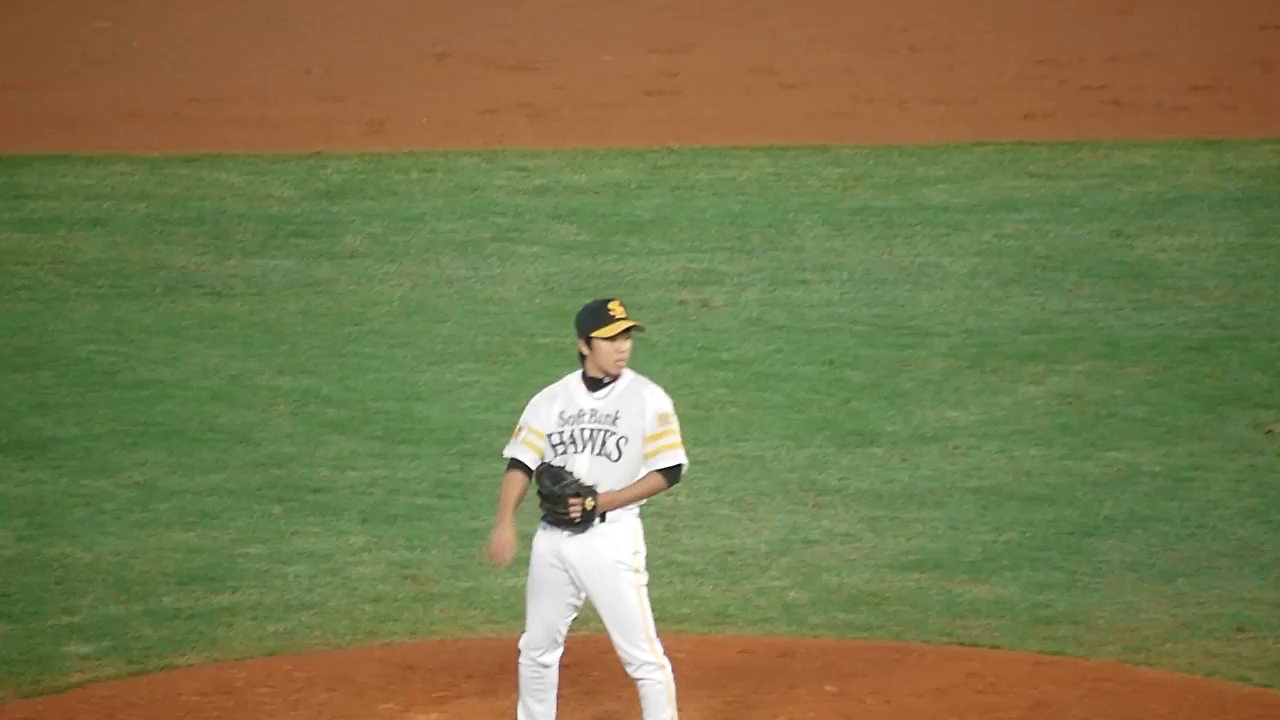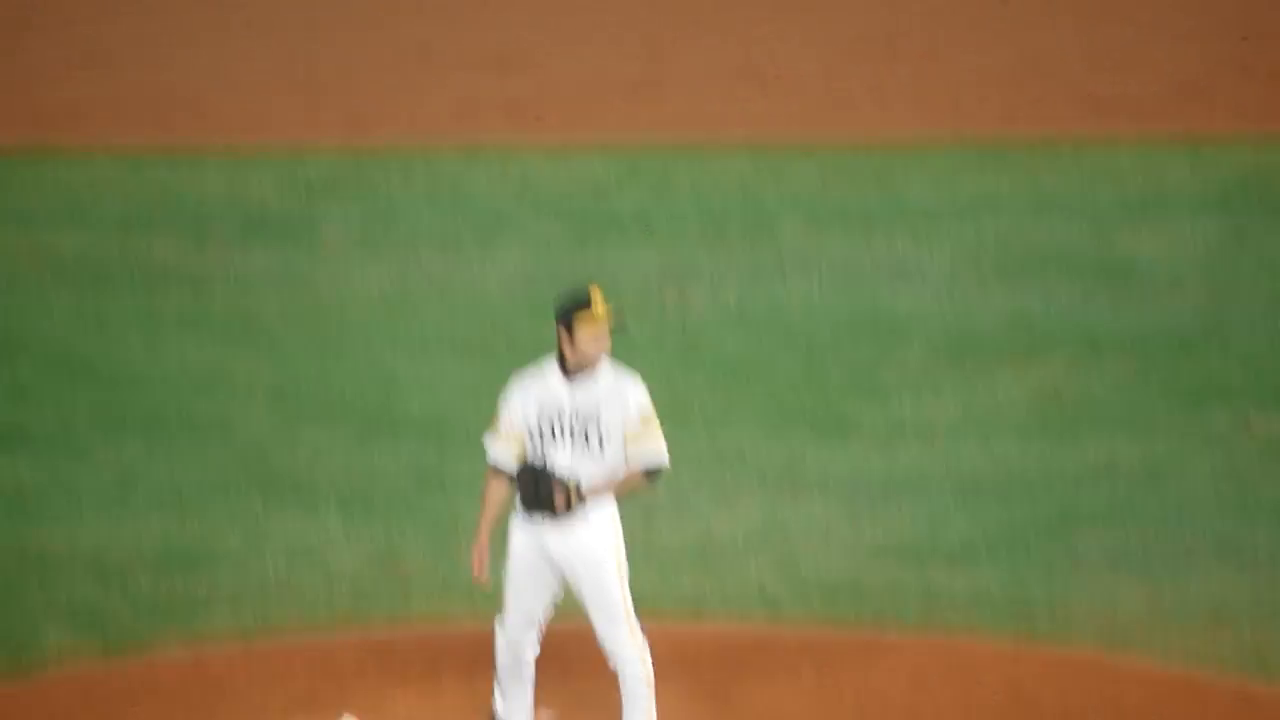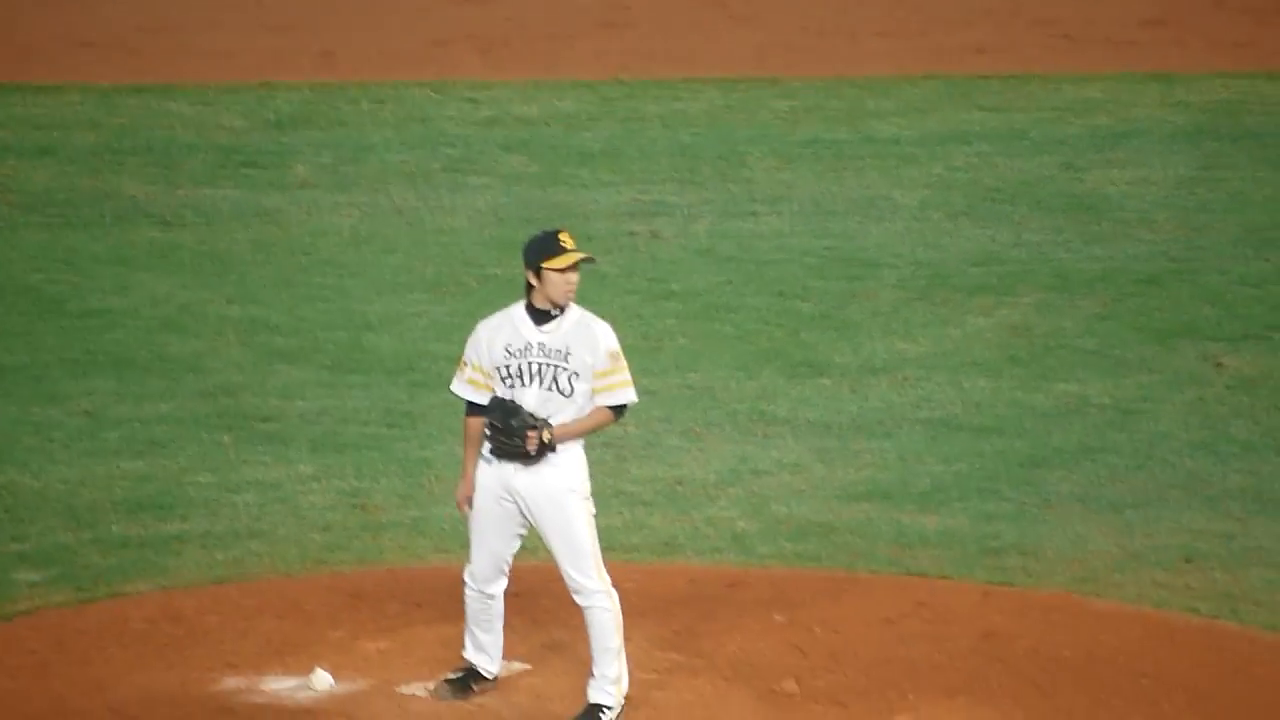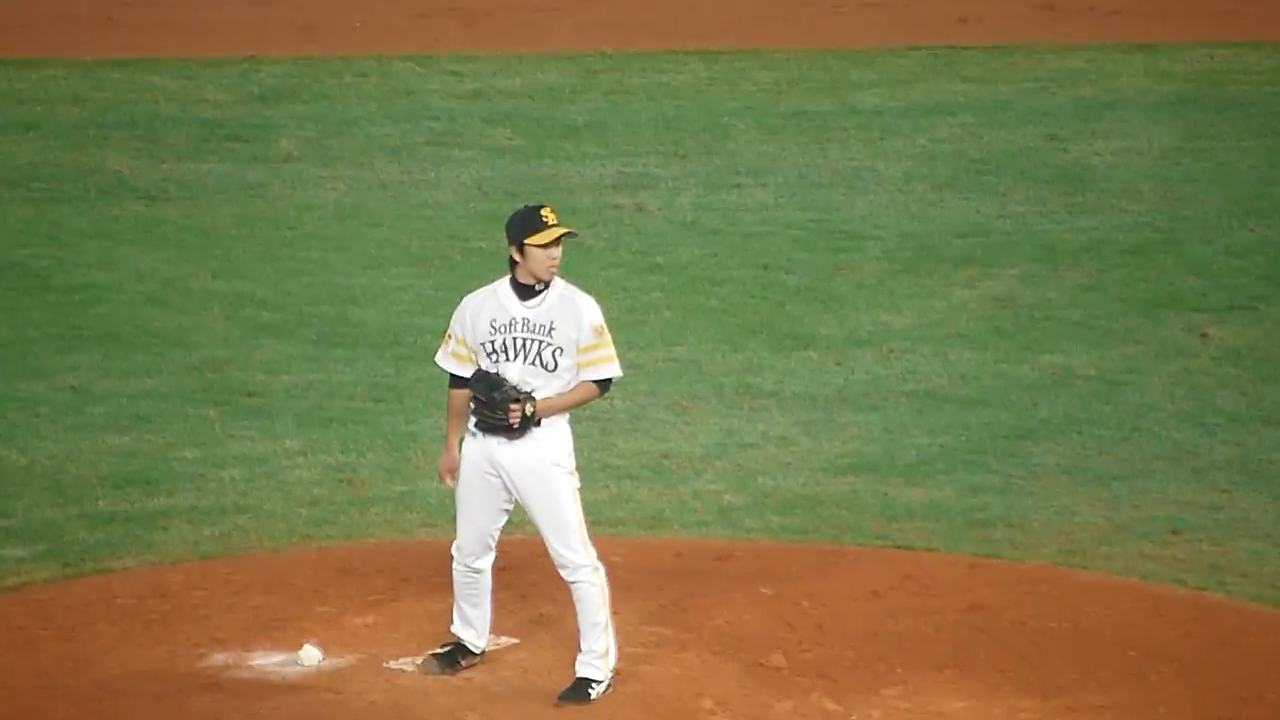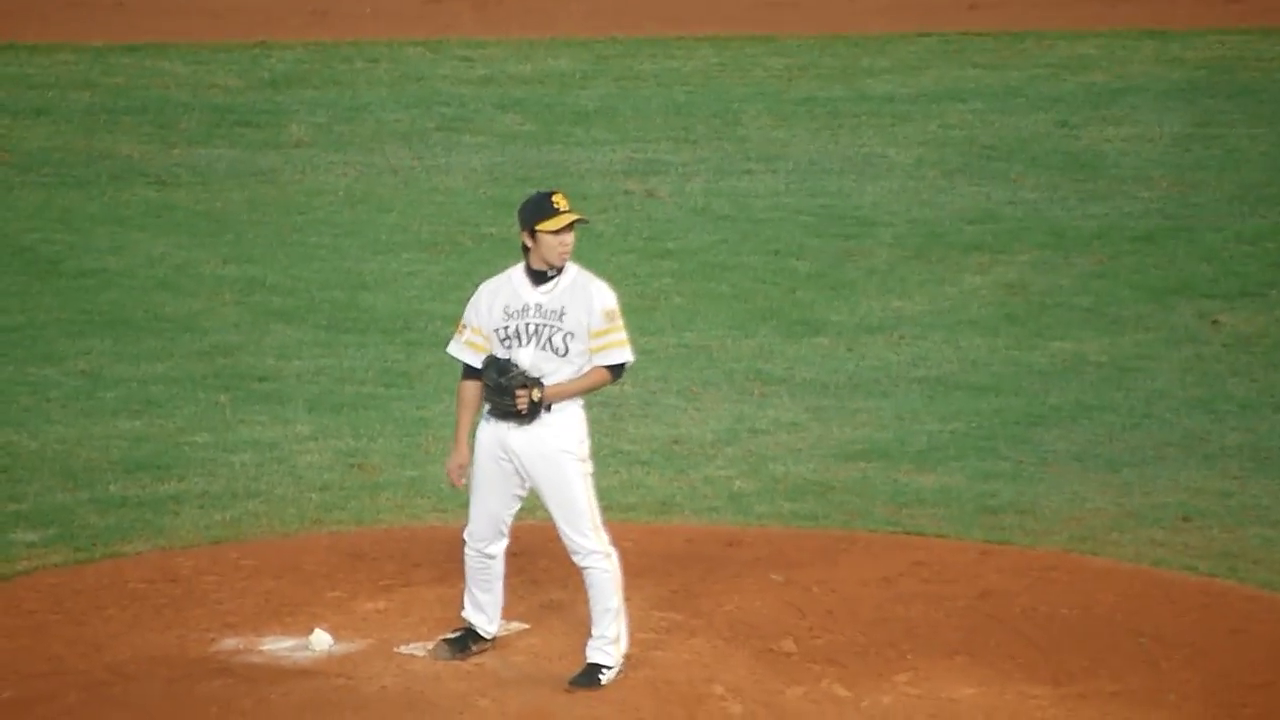
dt=0.2s
person 1, frame 1
left shoulder: (648, 398)
right shoulder: (549, 400)
left elbow: (669, 472)
right elbow: (521, 465)
left wrist: (602, 501)
right wrist: (504, 522)
left hip: (612, 539)
right hip: (553, 539)
left knee: (642, 655)
right knee: (537, 648)
person 1, frame 2
left shoulder: (627, 392)
right shoulder: (525, 391)
left elbow: (648, 466)
right elbow: (503, 468)
left wrist: (584, 494)
right wrist: (483, 537)
left hip: (592, 532)
right hip: (531, 531)
left knee: (622, 643)
right knee: (514, 635)
person 1, frame 3
left shoulder: (594, 333)
right shoulder: (491, 331)
left elbow: (613, 406)
right elbow: (476, 407)
left wrist: (553, 435)
right wrist: (468, 473)
left hip: (558, 472)
right hip: (497, 471)
left knee: (589, 583)
right knee: (482, 575)
right ankle: (483, 665)
person 1, frame 4
left shoulder: (579, 307)
right shoulder: (476, 306)
left elbow: (598, 381)
right elbow: (460, 380)
left wrist: (538, 408)
right wrist: (451, 446)
left hip: (543, 445)
right hip: (483, 444)
left knee: (576, 558)
right knee: (469, 551)
left ankle: (596, 666)
right ankle: (469, 641)
person 1, frame 5
left shoulder: (593, 293)
right shoulder: (492, 292)
left elbow: (611, 367)
right elbow: (472, 372)
left wrist: (548, 394)
right wrist: (461, 444)
left hip: (557, 431)
right hip: (497, 430)
left knee: (589, 542)
right knee: (481, 536)
left ankle: (607, 650)
right ankle: (481, 626)
